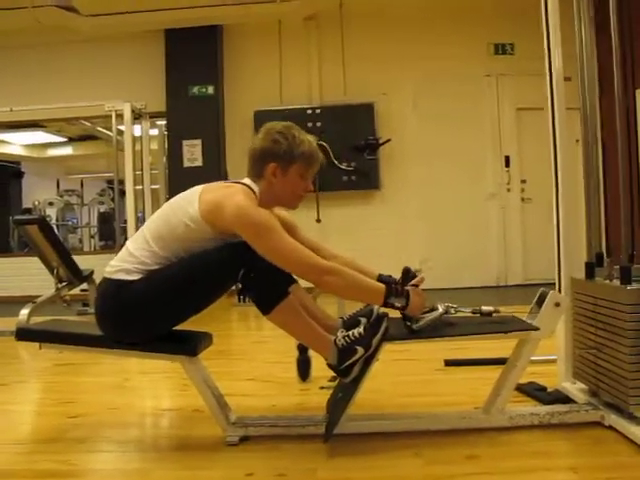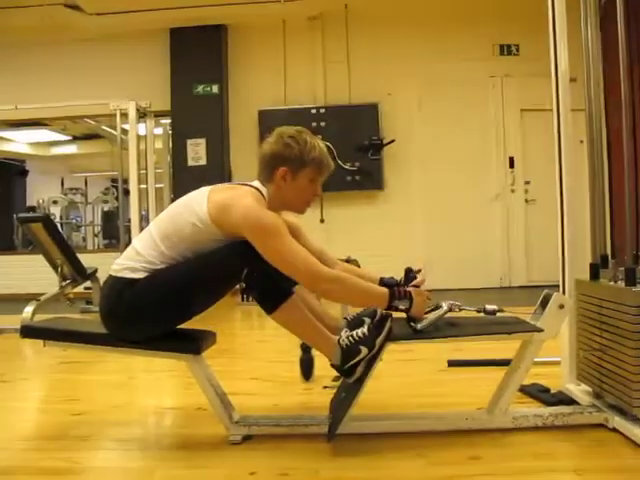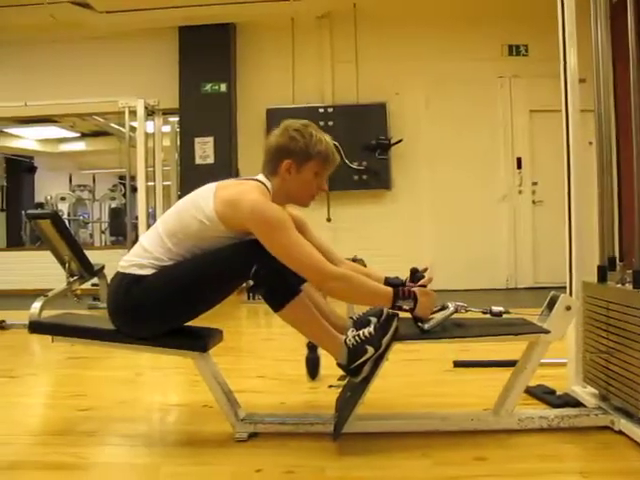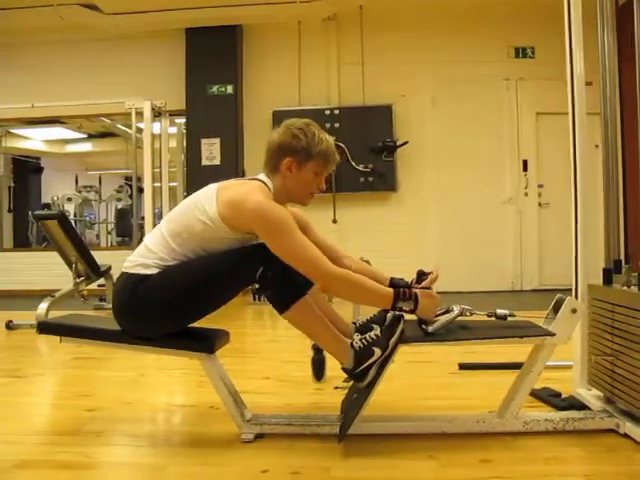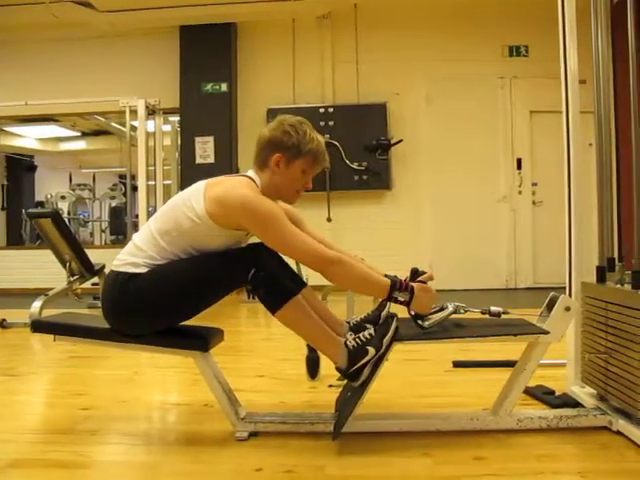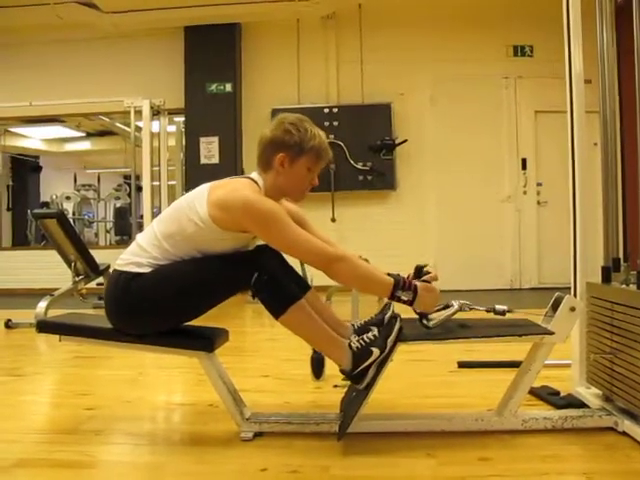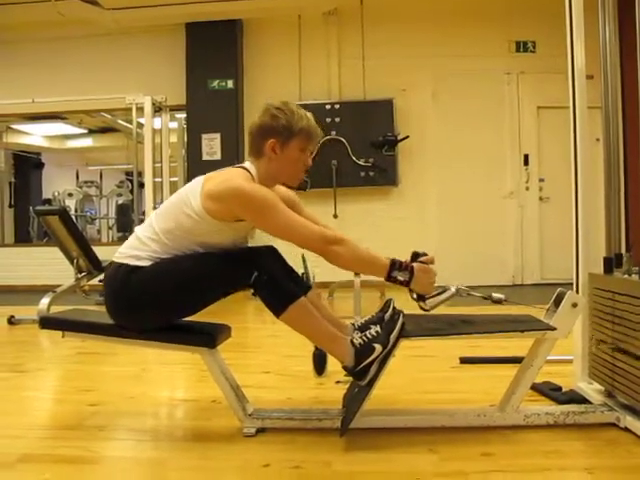
dt=0.3s
person 1, frame 1
left shoulder: (265, 210)
right shoulder: (241, 206)
left elbow: (328, 258)
right elbow: (319, 274)
left wrist: (389, 283)
right wrist: (397, 297)
left hip: (142, 295)
right hip: (121, 303)
left knee: (262, 262)
right knee: (246, 261)
left ankle: (336, 331)
right ankle: (337, 352)
person 1, frame 2
left shoulder: (269, 211)
right shoulder: (250, 210)
left elbow: (332, 267)
right elbow: (322, 282)
left wrist: (392, 286)
right wrist: (400, 301)
left hip: (148, 295)
right hip: (126, 300)
left knee: (266, 261)
right knee: (250, 260)
left ankle: (340, 330)
right ankle: (341, 352)
person 1, frame 3
left shoulder: (276, 207)
right shoulder: (256, 204)
left elbow: (338, 264)
right elbow: (327, 279)
left wrist: (397, 284)
right wrist: (406, 300)
left hip: (154, 290)
right hip: (134, 297)
left knee: (277, 261)
right knee: (260, 259)
left ankle: (347, 330)
right ankle: (347, 351)
person 1, frame 4
left shoulder: (280, 207)
right shoulder: (257, 203)
left elbow: (341, 261)
right elbow: (328, 278)
left wrist: (402, 286)
right wrist: (406, 301)
left hip: (162, 289)
right hip: (139, 296)
left knee: (278, 265)
right knee: (266, 263)
left ankle: (351, 333)
right ankle: (353, 356)
person 1, frame 5
left shoulder: (271, 205)
right shoulder: (245, 198)
left elbow: (334, 254)
right elbow: (326, 265)
left wrist: (396, 282)
right wrist: (403, 293)
left hip: (153, 286)
right hip: (129, 295)
left knee: (266, 265)
right knee: (258, 263)
left ankle: (345, 333)
right ankle: (346, 355)
person 1, frame 6
left shoulder: (276, 205)
right shoulder: (248, 201)
left elbow: (338, 254)
right elbow: (331, 262)
left wrist: (401, 282)
right wrist: (407, 292)
left hip: (157, 286)
right hip: (131, 295)
left knee: (269, 267)
right knee: (262, 266)
left ankle: (349, 336)
right ankle: (350, 358)
person 1, frame 7
left shoulder: (274, 192)
right shoulder: (241, 189)
left elbow: (332, 237)
right elbow: (327, 245)
left wrist: (400, 267)
right wrist: (402, 273)
left hip: (155, 282)
right hip: (131, 288)
left knee: (267, 266)
right knee: (261, 266)
left ankle: (349, 335)
right ankle: (352, 354)
